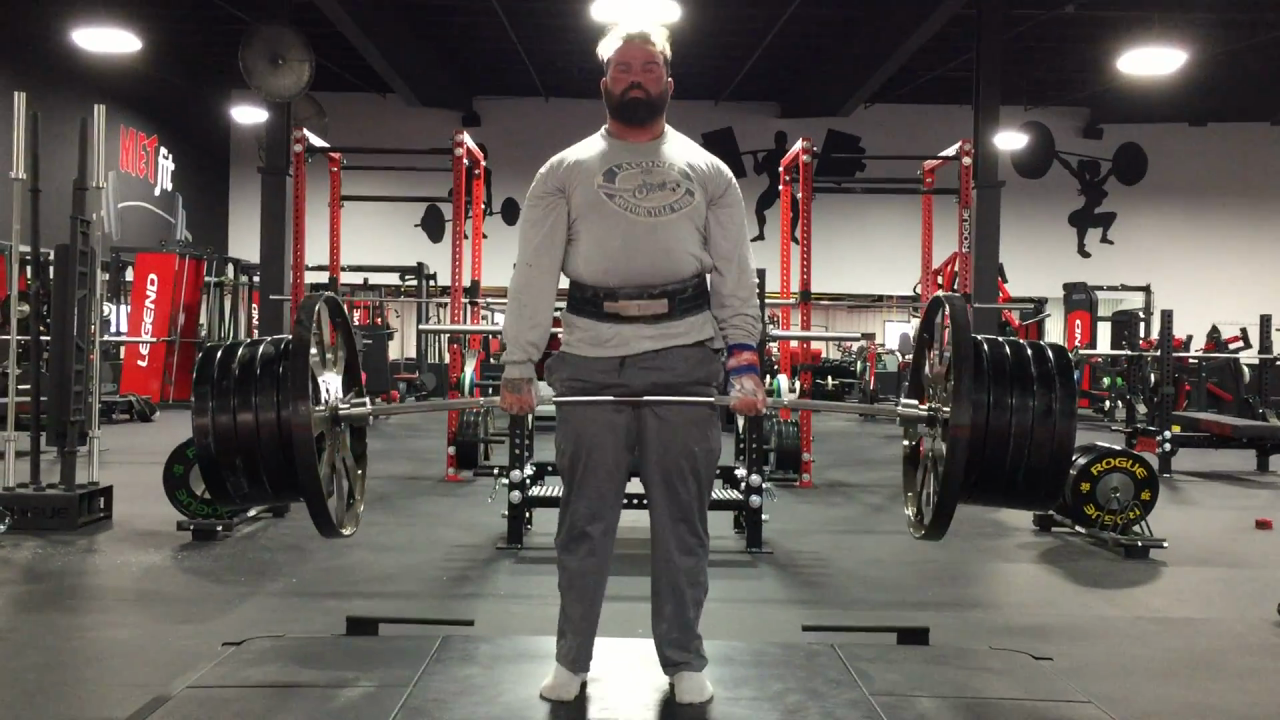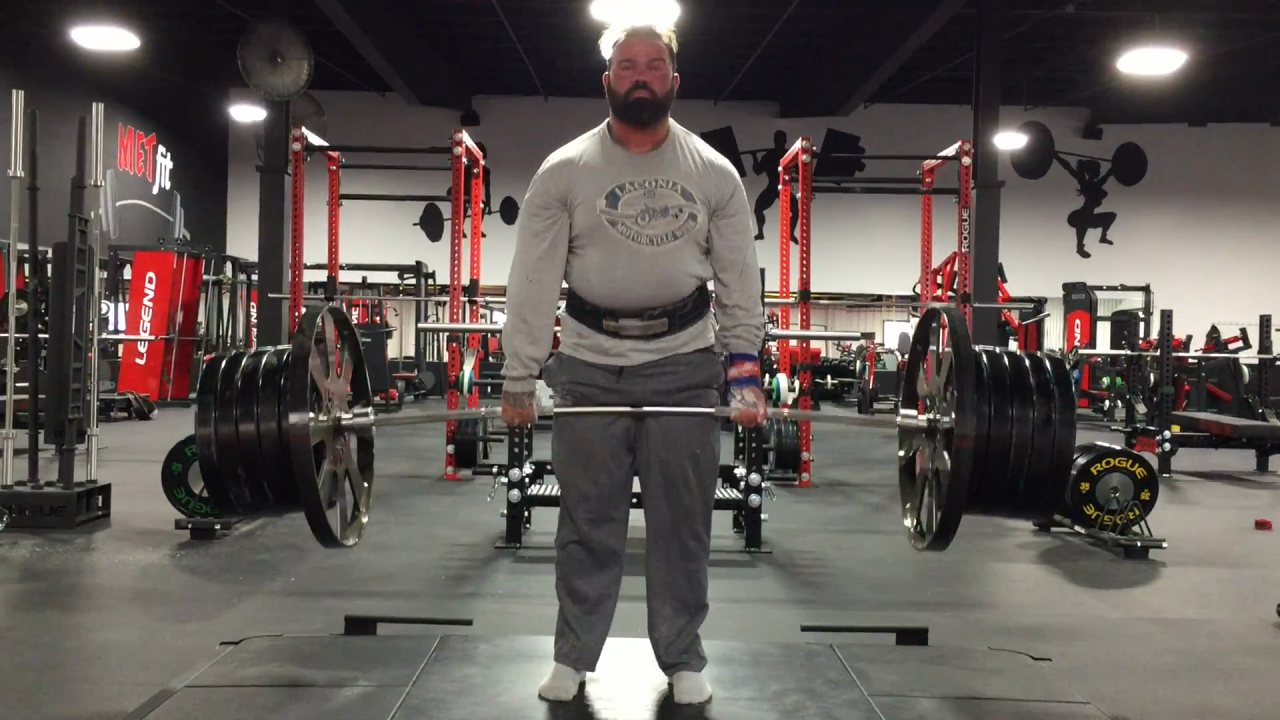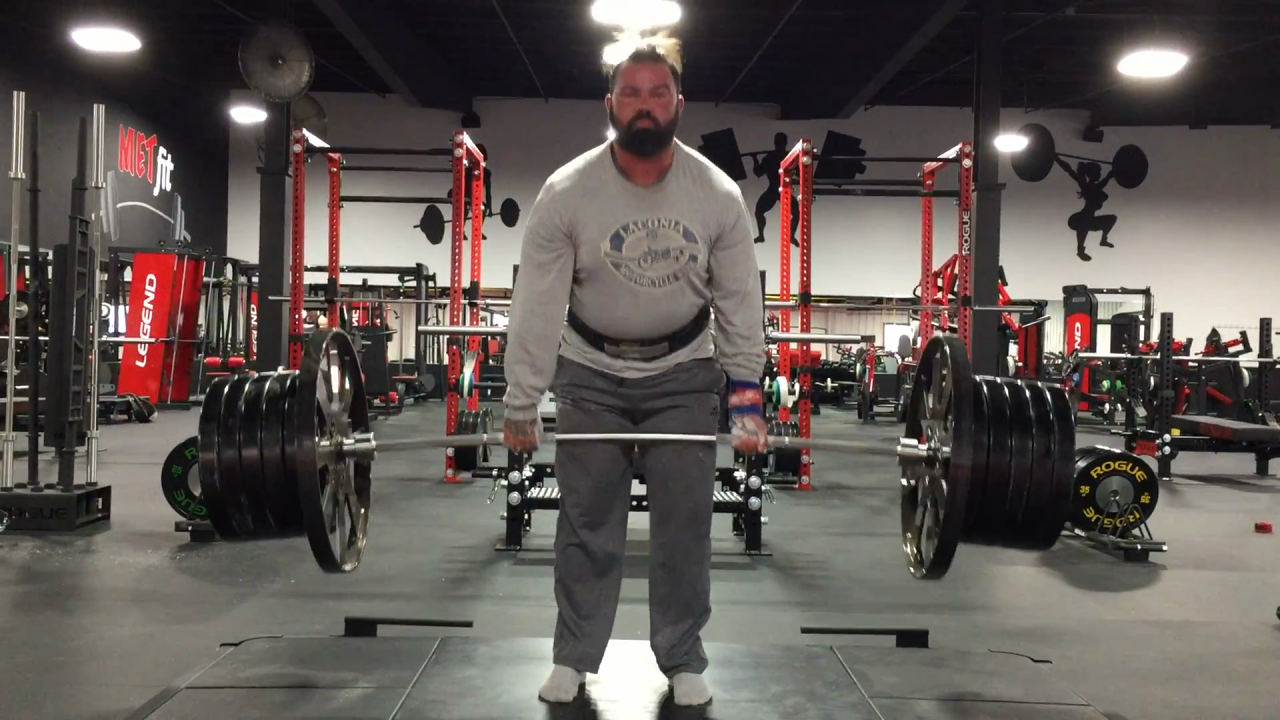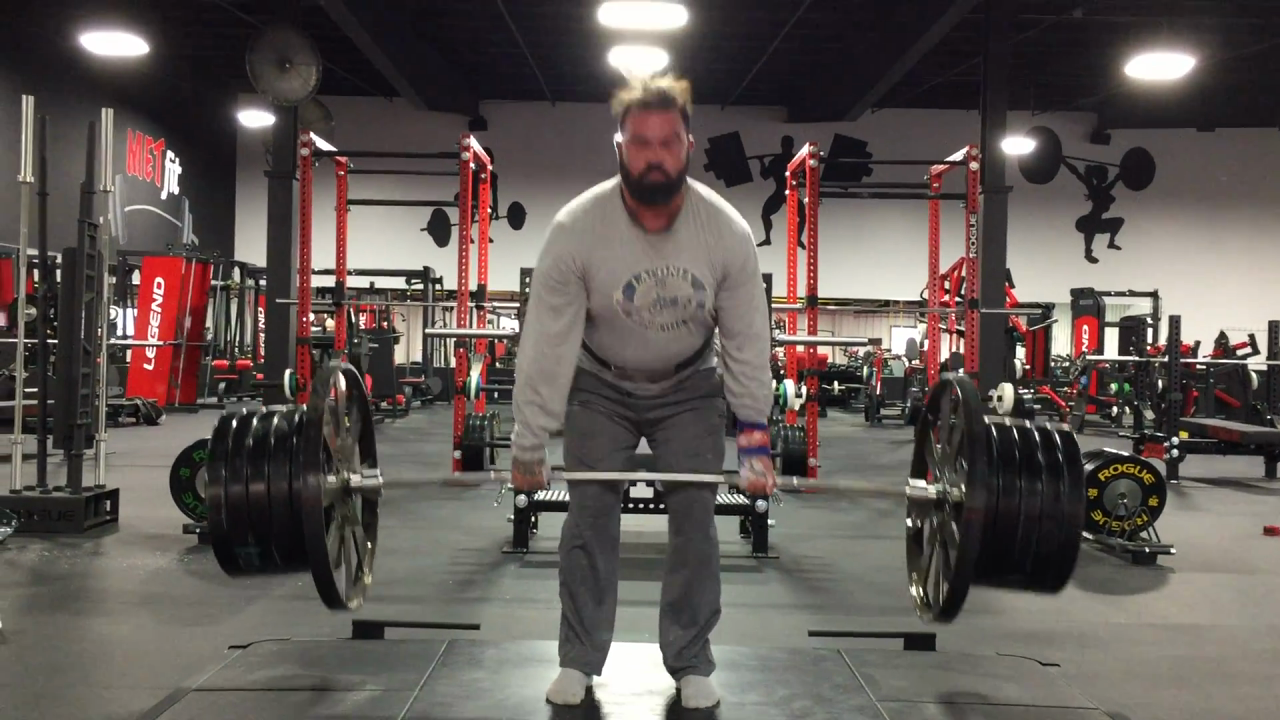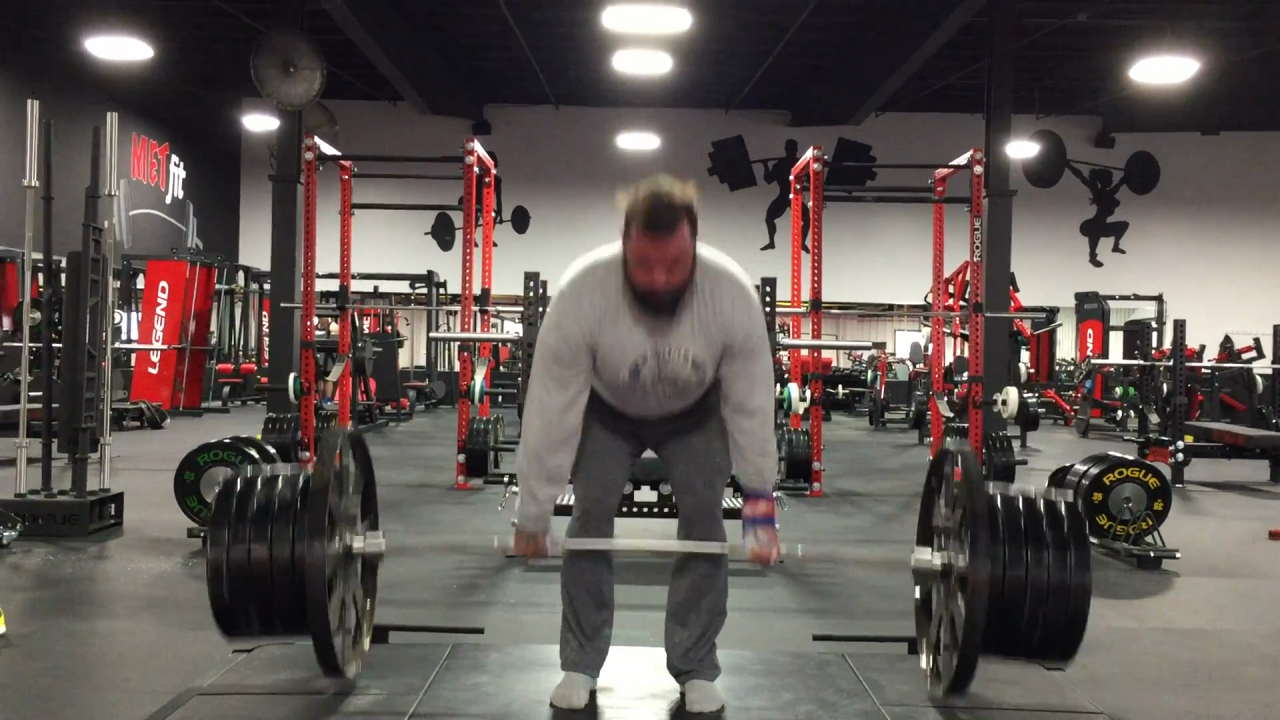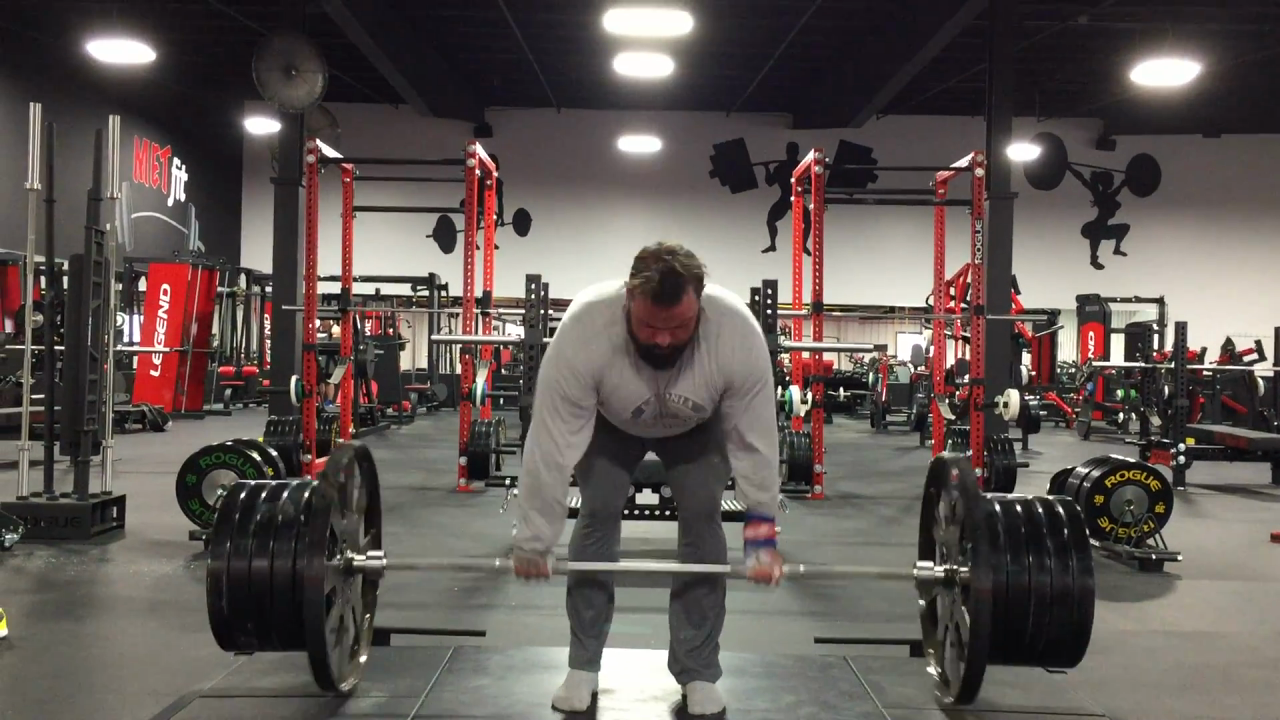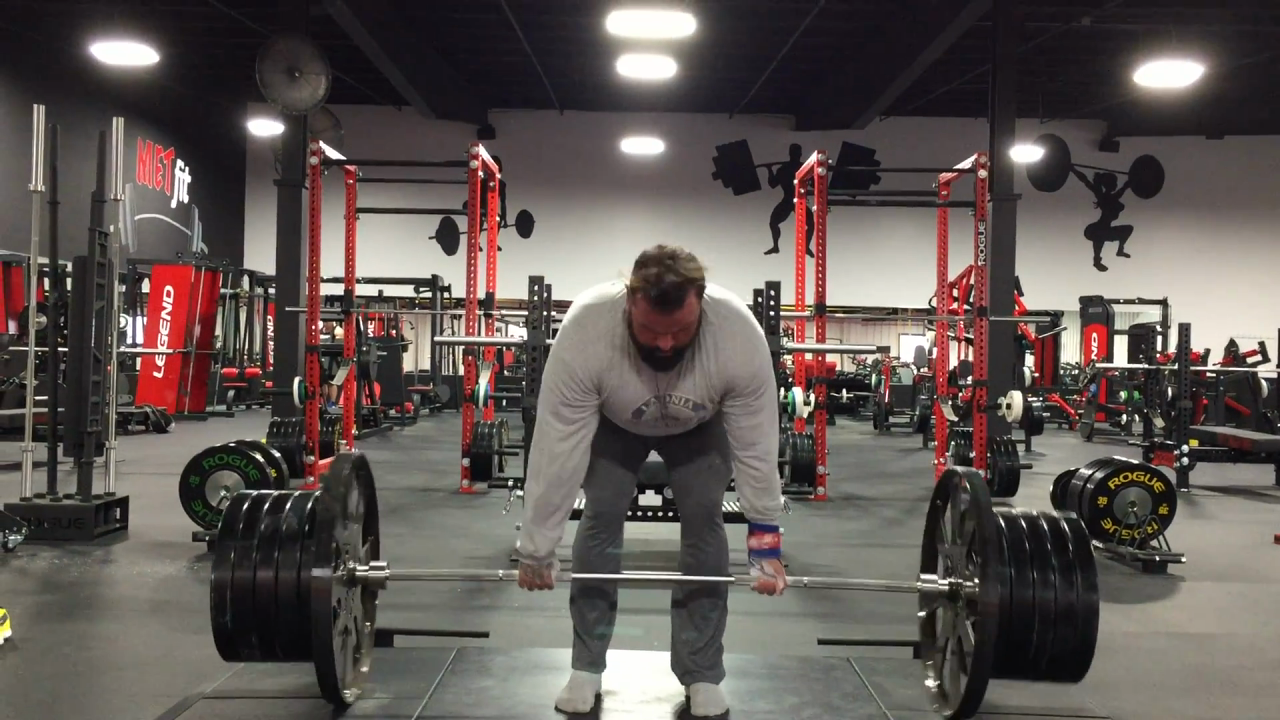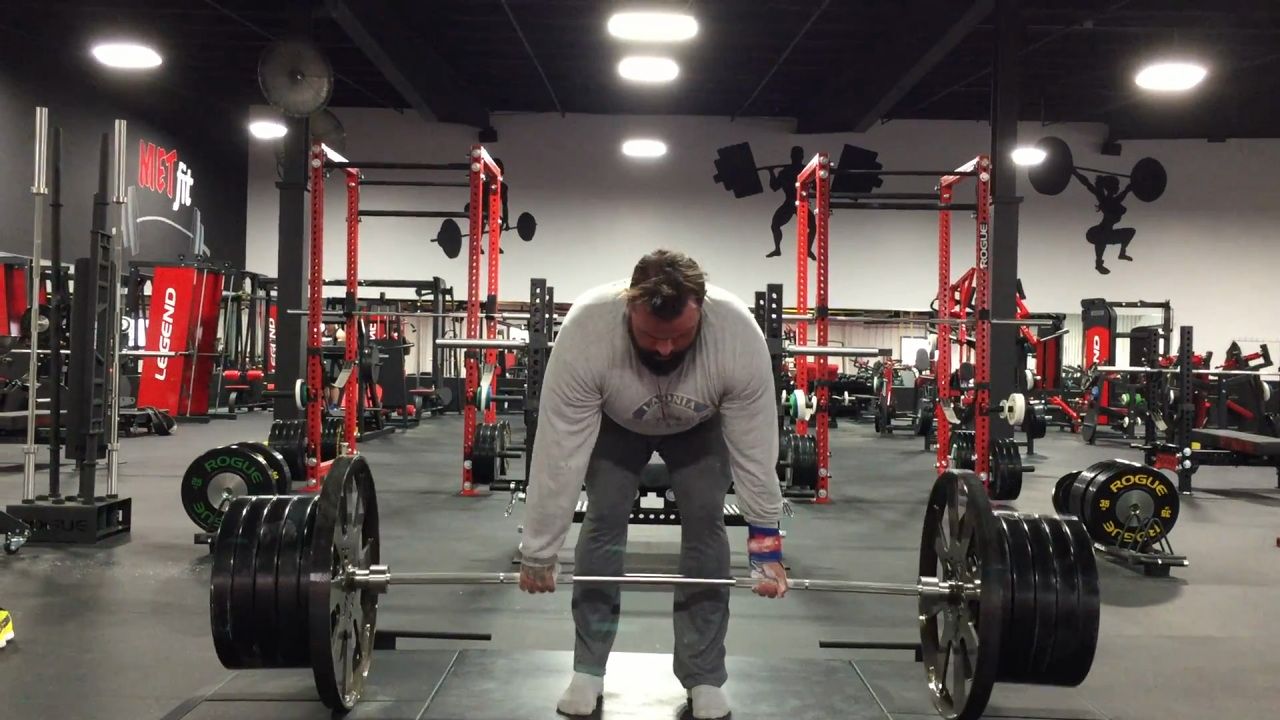
dt=0.2s
person 1, frame 1
left shoulder: (707, 170)
right shoulder: (565, 170)
left elbow: (734, 274)
right elbow: (534, 273)
left wrist: (743, 362)
right wrist: (518, 368)
left hip: (684, 356)
right hip: (590, 357)
left knee: (681, 518)
right knee: (586, 516)
left ankle: (684, 660)
right ankle: (573, 658)
person 1, frame 2
left shoulder: (713, 171)
right shoulder: (565, 169)
left elbow: (738, 279)
right elbow: (534, 282)
left wrist: (744, 373)
right wrist: (519, 380)
left hip: (684, 364)
right hip: (589, 364)
left knee: (681, 519)
right knee: (588, 519)
left ankle: (682, 658)
right ankle: (572, 657)
person 1, frame 3
left shoulder: (718, 195)
right shoulder: (566, 192)
left elbow: (740, 304)
right elbow: (537, 307)
left wrist: (746, 399)
right wrist: (520, 407)
left hip: (683, 375)
right hip: (591, 375)
left knee: (684, 521)
right knee: (586, 521)
left ankle: (683, 661)
right ankle: (573, 658)
person 1, frame 4
left shoulder: (727, 231)
right shoulder: (576, 228)
left elbow: (747, 342)
right elbow: (547, 345)
left wrist: (755, 440)
right wrist: (529, 446)
left hip: (689, 387)
right hip: (599, 386)
left knee: (695, 520)
right knee: (590, 518)
left ankle: (691, 665)
right ankle: (578, 662)
person 1, frame 5
left shoulder: (734, 297)
right shoulder: (581, 296)
left elbow: (751, 410)
right elbow: (552, 413)
left wrist: (759, 509)
right wrist: (534, 514)
left hip: (695, 414)
right hip: (607, 412)
left knee: (703, 518)
right knee: (591, 514)
left ankle: (696, 670)
right ankle: (580, 665)
person 1, frame 6
left shoulder: (739, 333)
right shoulder: (584, 330)
left elbow: (756, 440)
right elbow: (552, 447)
left wrist: (761, 534)
right wrist: (533, 543)
left hip: (696, 426)
right hip: (609, 424)
left knee: (701, 518)
right knee: (597, 515)
left ankle: (698, 672)
right ankle: (583, 665)
person 1, frame 7
left shoulder: (741, 335)
right shoulder: (585, 332)
left elbow: (756, 449)
right elbow: (557, 452)
left wrist: (765, 542)
right wrist: (536, 551)
left hip: (698, 426)
right hip: (613, 422)
left knee: (703, 519)
right knee: (601, 516)
left ankle: (701, 672)
right ankle: (587, 666)
person 1, frame 8
left shoulder: (739, 336)
right shoulder: (585, 333)
left elbow: (754, 451)
right elbow: (559, 453)
left wrist: (766, 545)
right wrist: (539, 553)
left hip: (699, 423)
right hip: (614, 421)
left knee: (705, 520)
right knee: (603, 518)
left ankle: (704, 676)
right ankle: (588, 668)
